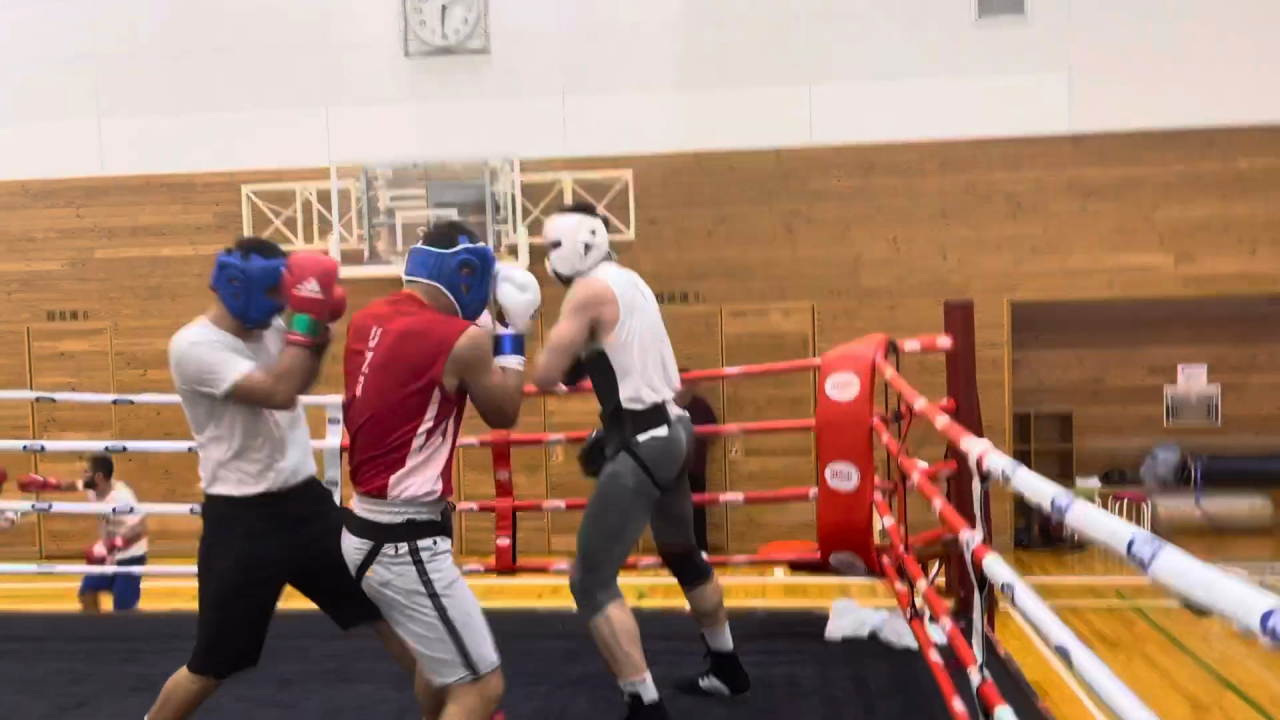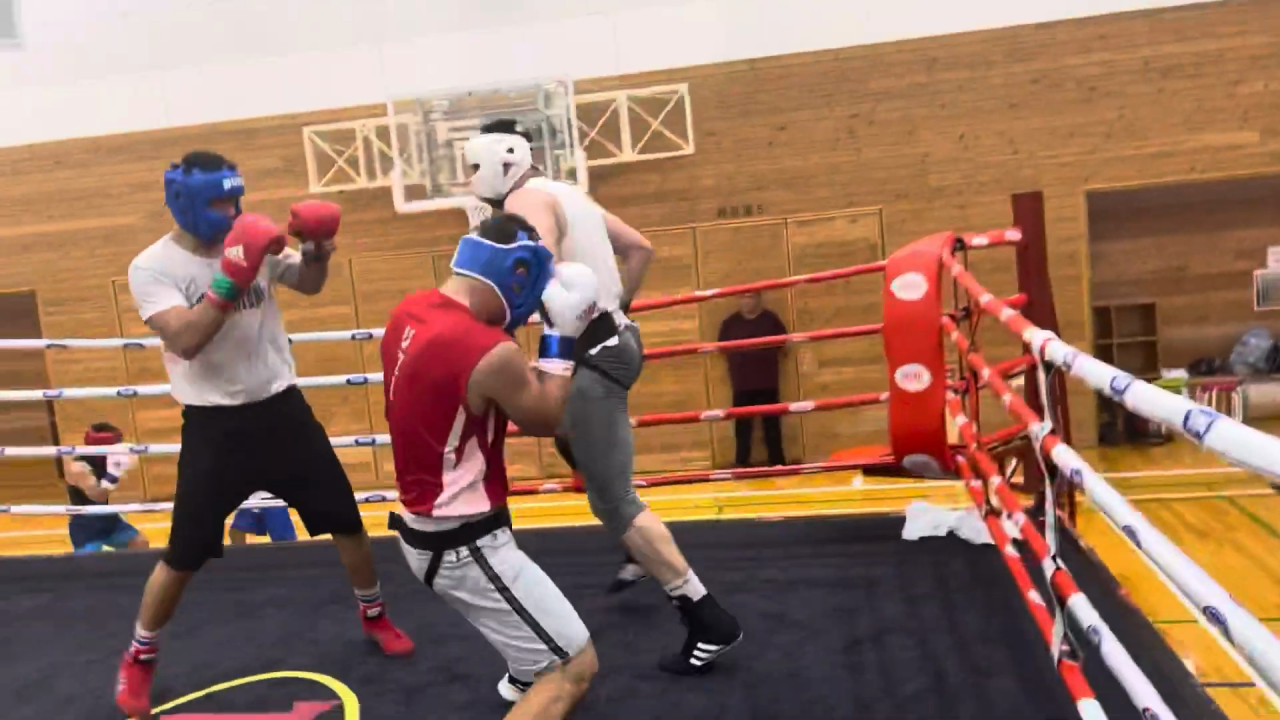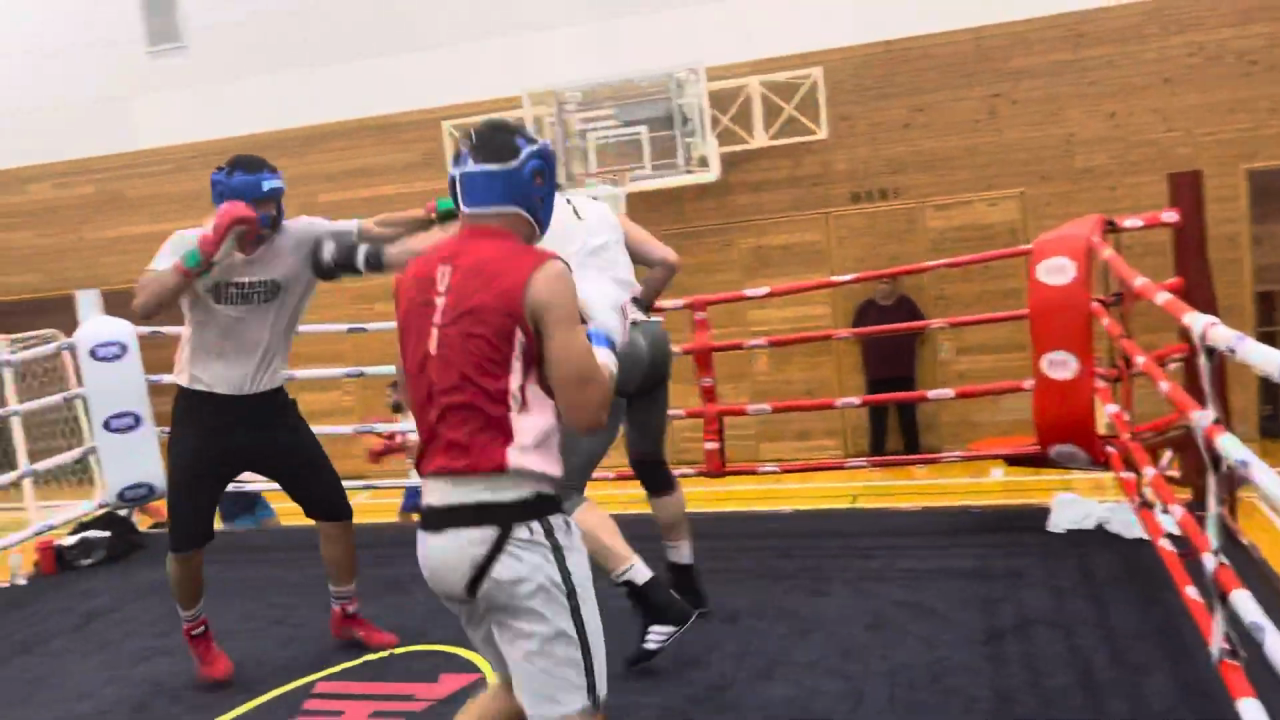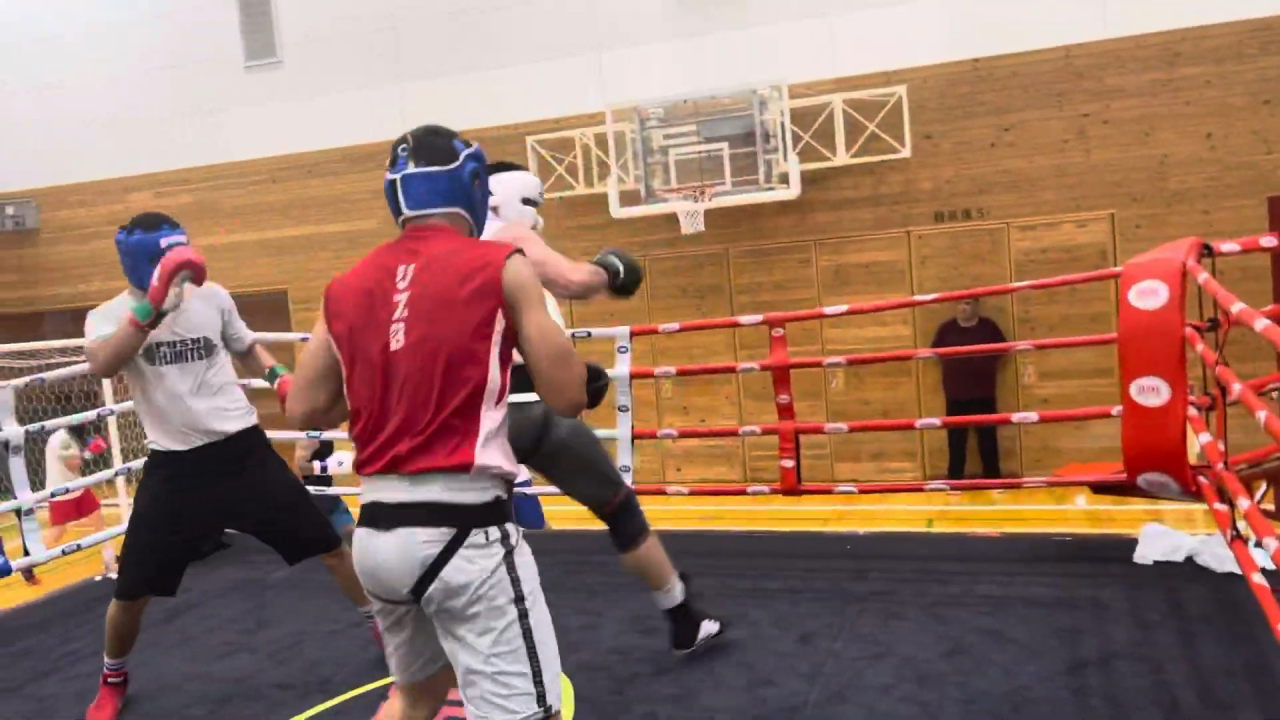
dt=0.4s
person 1, frame 1
left shoulder: (367, 322)
right shoulder: (463, 339)
right elbow: (503, 414)
right wrist: (513, 330)
left hip: (369, 528)
right hip: (404, 542)
person 1, frame 2
left shoulder: (410, 312)
right shoulder: (490, 351)
right elbow: (544, 419)
right wrist: (563, 335)
left hip: (427, 526)
right hip: (462, 543)
left knee: (530, 588)
right knee: (573, 667)
person 1, frame 3
left shoulder: (419, 277)
right shoulder: (540, 273)
right elbow: (588, 411)
right wrist: (603, 345)
left hip: (440, 529)
right hip: (518, 529)
person 1, frame 4
left shoulder: (347, 288)
right shoulder: (502, 267)
left elbow: (303, 411)
right elbow: (568, 397)
left hip: (378, 534)
right hip: (466, 536)
person 2, frame 1
left shoulder: (267, 328)
right shoulder: (193, 346)
left elbow: (301, 376)
right elbow: (280, 396)
left wrist: (318, 326)
right wrist: (303, 317)
left hip: (303, 503)
right hip: (241, 520)
right knee: (218, 663)
person 2, frame 2
left shoulder: (249, 241)
right shoulder: (152, 267)
left elbow: (308, 283)
right elbow: (187, 340)
left wrist: (316, 248)
right wrist: (232, 277)
left hip: (281, 409)
right hip: (214, 424)
left knee: (345, 522)
right knee: (185, 556)
left ankle: (374, 616)
right ankle: (139, 660)
person 2, frame 3
left shoulder: (301, 235)
right shoulder: (187, 243)
left elbow: (375, 233)
right elbow: (144, 307)
right wrist: (204, 253)
left hip: (268, 405)
right hip: (203, 411)
left knee: (334, 510)
right knee: (186, 540)
left ankle: (347, 616)
right ankle: (197, 633)
person 2, frame 4
left shoulder: (212, 297)
right shoulder: (108, 316)
left elbow: (248, 349)
right elbow: (102, 366)
right wrist: (153, 305)
left hip: (243, 450)
right hip: (175, 468)
left knee: (327, 545)
right knee: (131, 590)
left ankle: (386, 629)
person 3, frame 1
left shoulder: (589, 291)
right shoulder: (630, 283)
left elbow: (544, 376)
left wrist: (570, 360)
right wrist: (606, 433)
left hip: (640, 449)
right hip: (670, 435)
left knee: (591, 585)
right knee: (684, 557)
right ankle: (728, 669)
person 3, frame 2
left shoulder: (527, 201)
right shoulder: (570, 195)
right elbow: (640, 247)
left hip: (595, 355)
right hip: (614, 340)
left knee: (611, 498)
right knee: (573, 442)
left ankle: (710, 621)
right ankle: (644, 551)
person 3, frame 3
right shoulder: (600, 210)
right elbow: (668, 261)
right hip: (649, 339)
left knee: (561, 493)
right knee: (651, 469)
left ankle: (655, 599)
right ankle: (685, 583)
person 3, frame 4
right shoulder: (511, 239)
right elbow: (576, 284)
right wrist: (611, 270)
right hip: (530, 408)
right knee: (619, 511)
right ankle: (685, 621)
